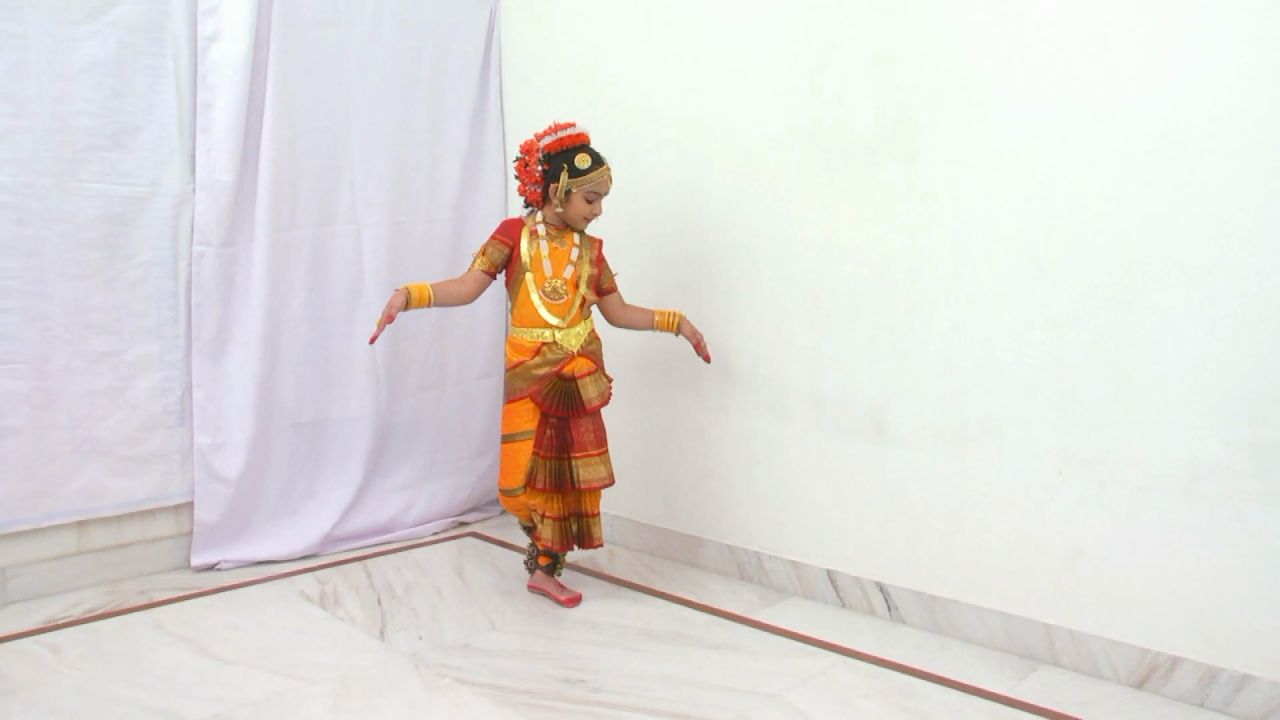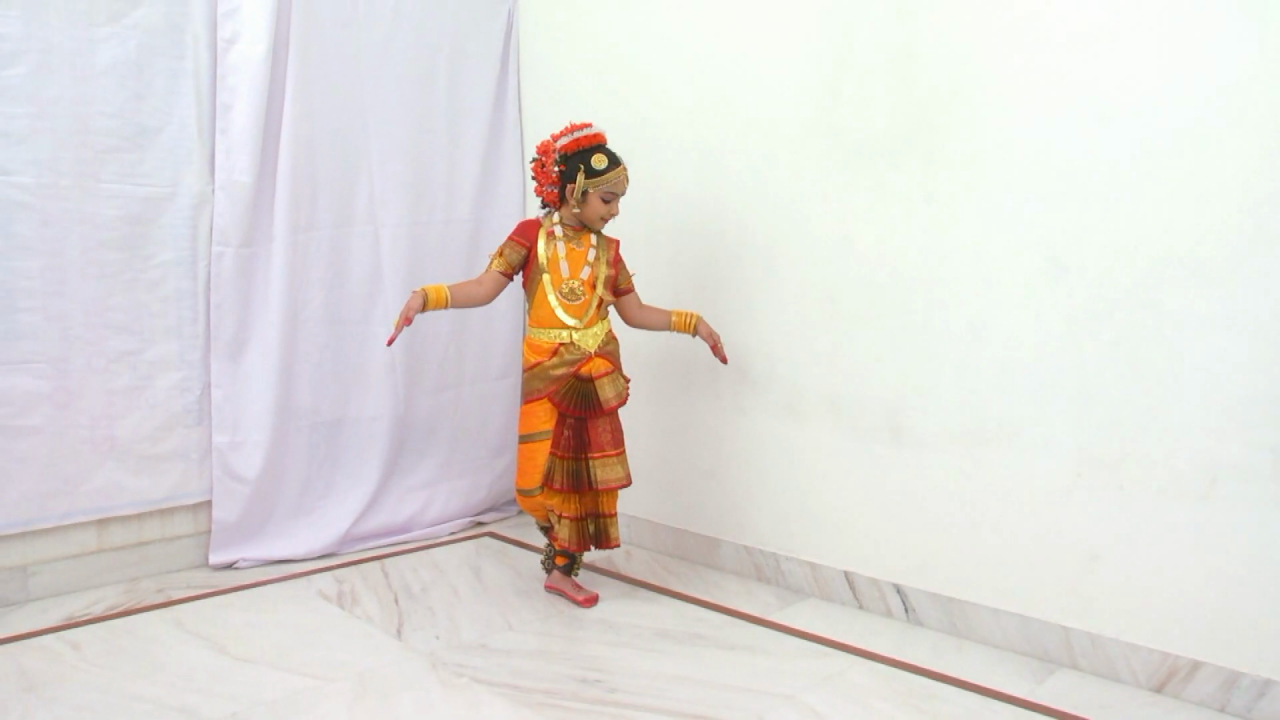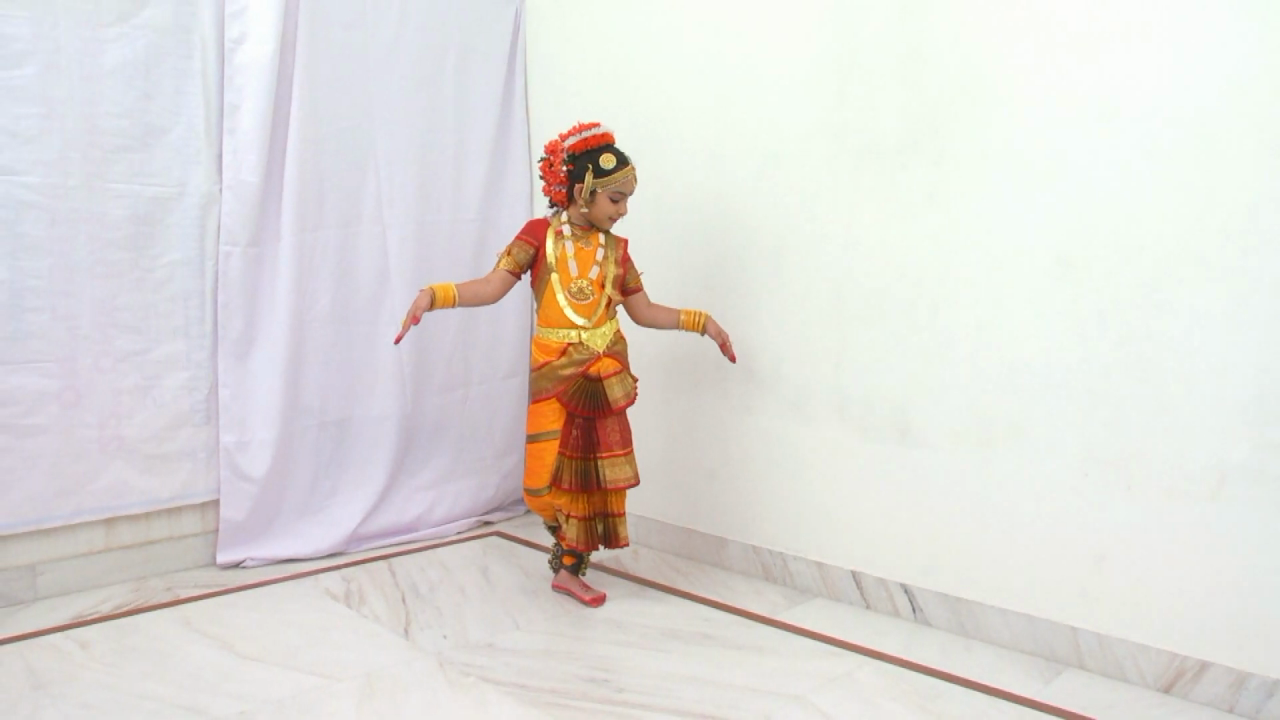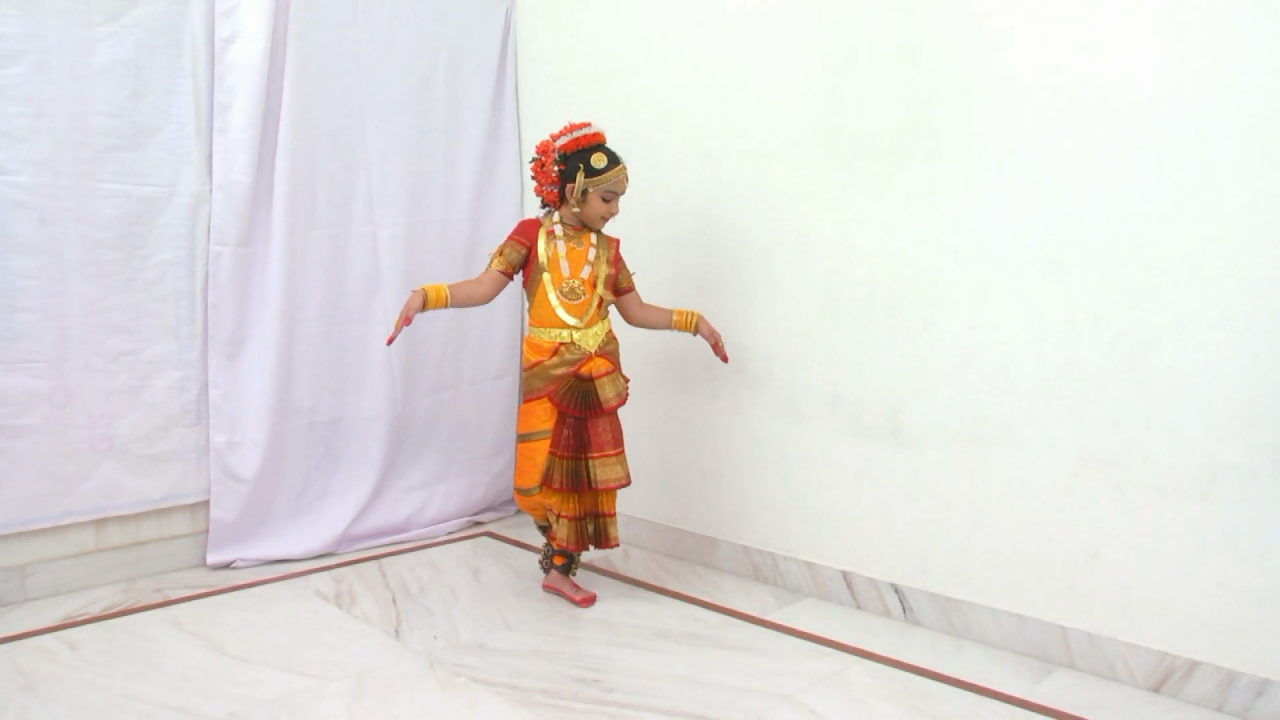
dt=0.7s
person 1, frame 1
left shoulder: (590, 249)
right shoulder: (515, 233)
left elbow: (618, 312)
right elbow: (467, 287)
left wrist: (675, 321)
right wrist: (409, 294)
left hip: (578, 376)
right hip: (529, 374)
left knee: (568, 472)
right knee: (526, 474)
left ankle: (545, 568)
right ankle: (543, 555)
person 1, frame 2
left shoulder: (607, 250)
right shoulder: (531, 234)
left elbow: (635, 313)
right elbow: (484, 288)
left wrist: (692, 322)
right wrist: (426, 297)
left hip: (594, 377)
right hip: (547, 375)
left knee: (585, 473)
right knee: (544, 476)
left ankle: (562, 569)
right ankle: (560, 562)
person 1, frame 3
left shoulder: (616, 248)
right shoulder: (540, 234)
left elbow: (644, 312)
right elbow: (492, 287)
left wrist: (701, 321)
right wrist: (433, 294)
left hip: (603, 376)
right hip: (555, 373)
left knee: (593, 473)
right knee: (551, 474)
left ankle: (569, 568)
right ankle: (568, 557)
person 1, frame 4
left shoulder: (607, 248)
right shoulder: (532, 234)
left elbow: (636, 312)
right elbow: (484, 288)
left wrist: (693, 321)
right wrist: (426, 295)
left hip: (595, 376)
right hip: (547, 373)
left knee: (584, 474)
right knee: (542, 475)
left ankle: (560, 568)
right ankle: (558, 561)
